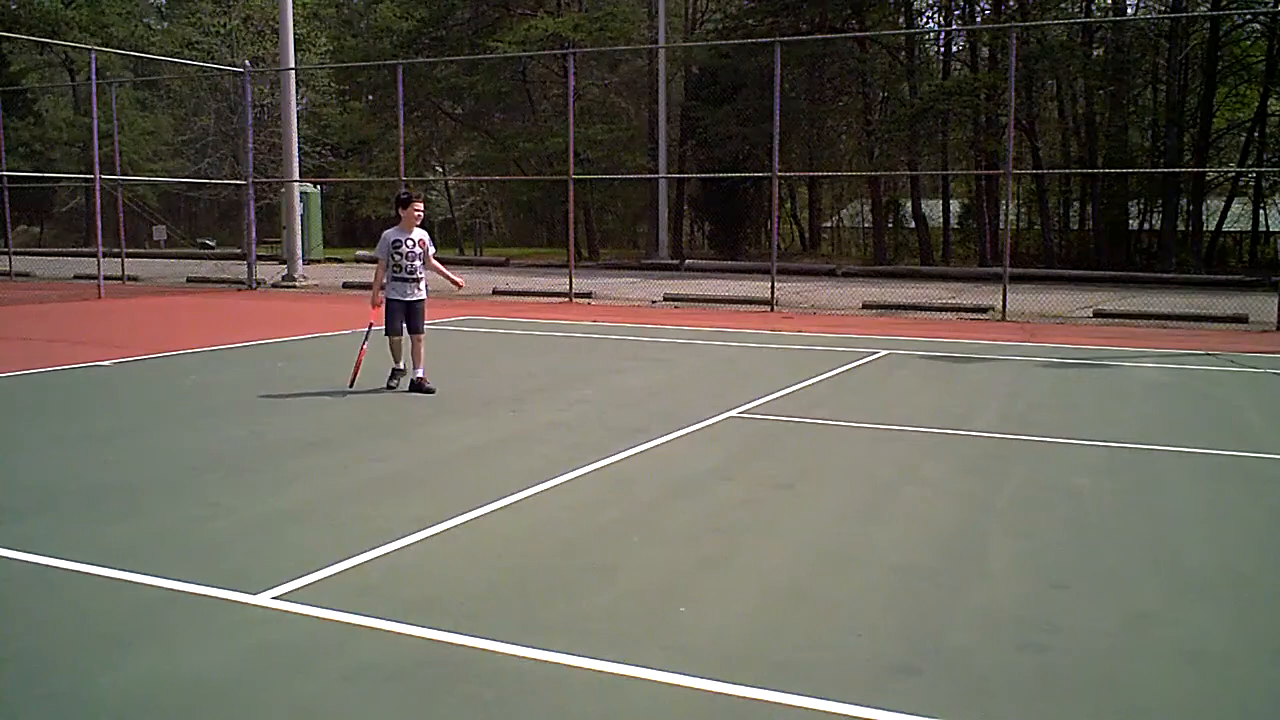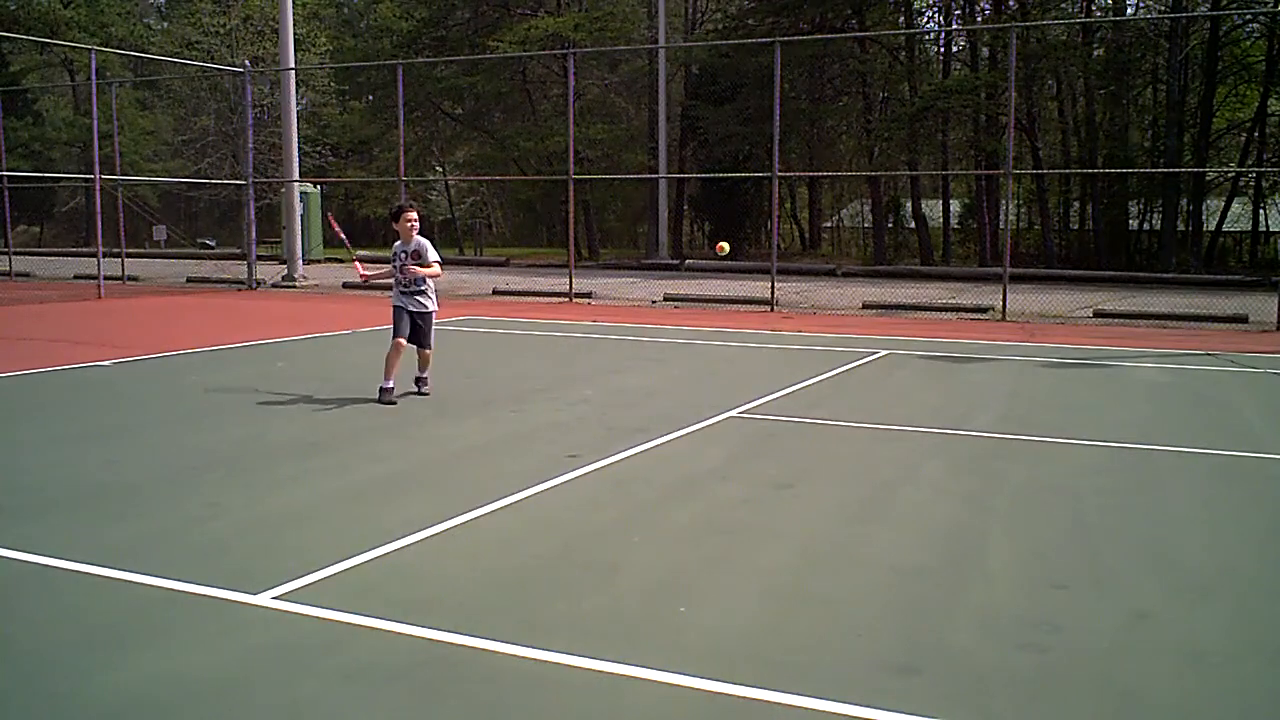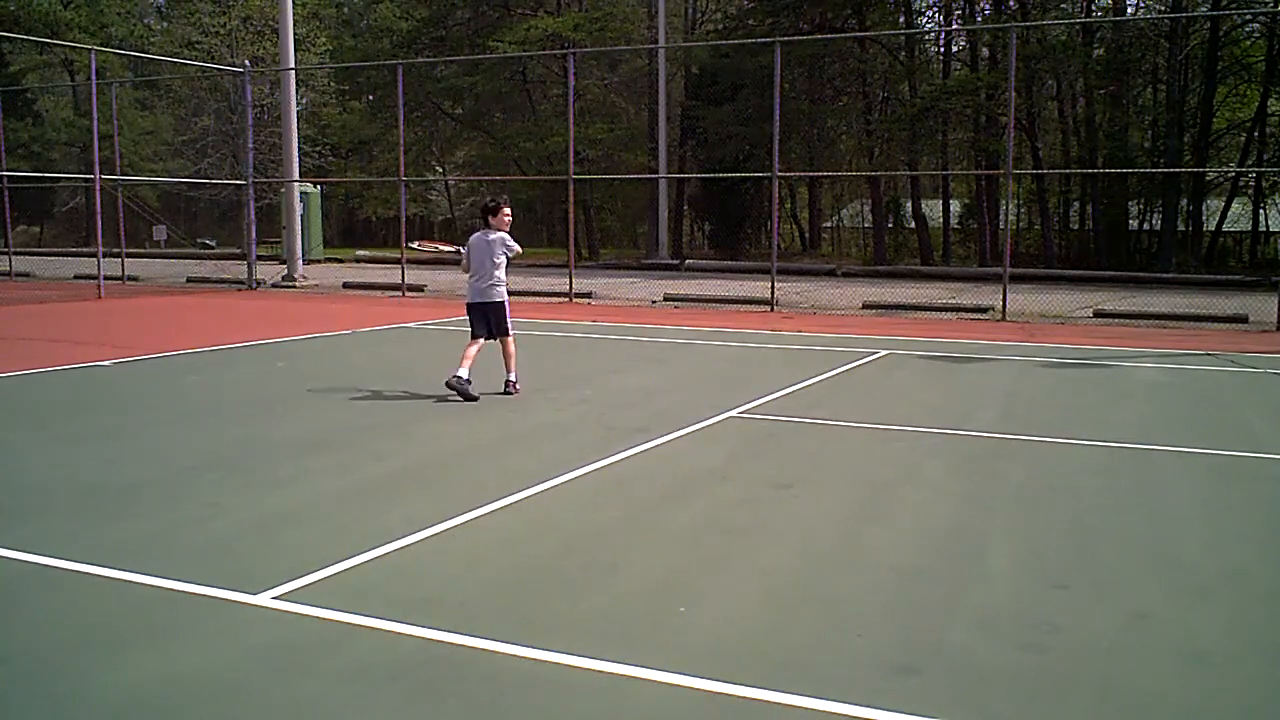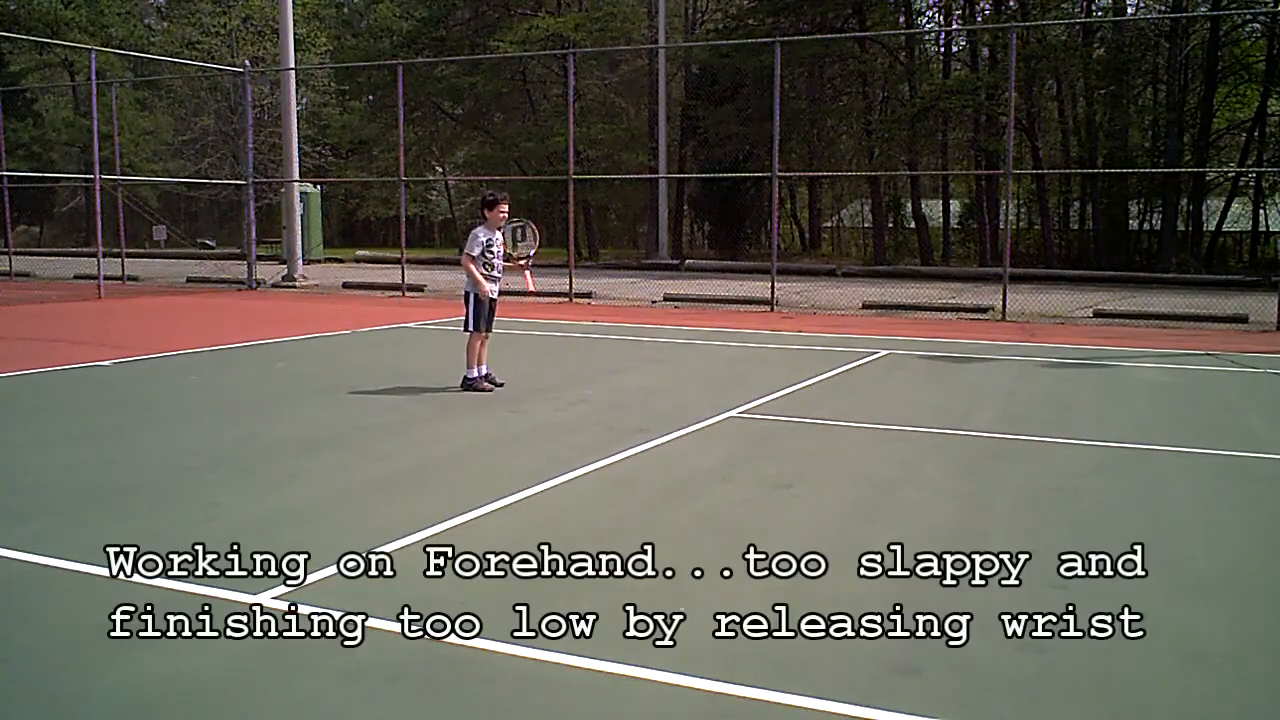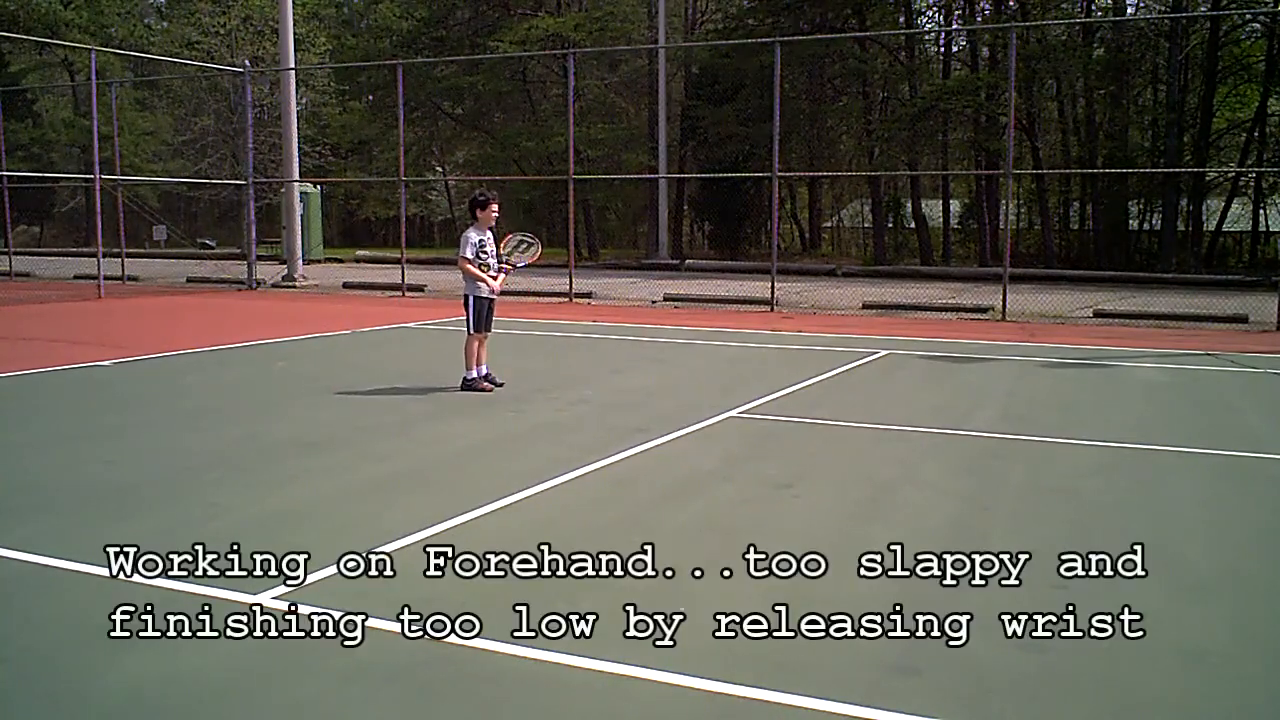
dt=1s
person 1, frame 1
left shoulder: (422, 235)
right shoulder: (389, 236)
left elbow: (430, 262)
right elbow: (381, 266)
left wrist: (451, 277)
right wrist: (376, 293)
left hip: (417, 294)
right hip: (395, 294)
left knee: (418, 336)
right knee: (395, 336)
left ankle: (418, 378)
right ankle: (398, 368)
person 1, frame 2
left shoulder: (423, 244)
right shoulder: (396, 247)
left elbow: (437, 270)
left wrist: (421, 271)
right wrist: (371, 276)
left hip: (424, 305)
right hip: (402, 303)
left knee: (424, 350)
right knee: (399, 342)
left ankle: (422, 377)
right ankle: (387, 387)
person 1, frame 3
left shoulder: (473, 239)
right shoulder: (503, 238)
left elbow: (466, 267)
right elbow: (518, 251)
left hip: (474, 297)
right hip: (496, 296)
left knee: (477, 340)
right knee: (506, 337)
left ankle: (460, 377)
right ankle: (511, 381)
person 1, frame 4
left shoulder: (498, 235)
right shoulder: (478, 234)
right elbow: (466, 261)
right wrist: (480, 282)
left hip: (491, 292)
right hip: (478, 291)
left knee: (485, 334)
right knee: (477, 333)
left ankle: (483, 373)
right ankle: (470, 377)
person 1, frame 5
left shoulder: (489, 234)
right shoulder: (470, 236)
right elbow: (463, 264)
left wrist: (500, 273)
right wrist: (486, 279)
left hip: (489, 293)
right hip: (476, 293)
left knee: (484, 335)
right knee: (475, 334)
left ankle: (482, 373)
right ankle: (470, 378)
